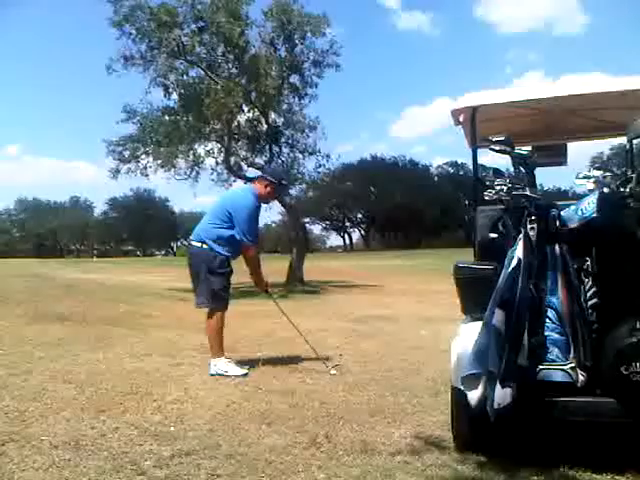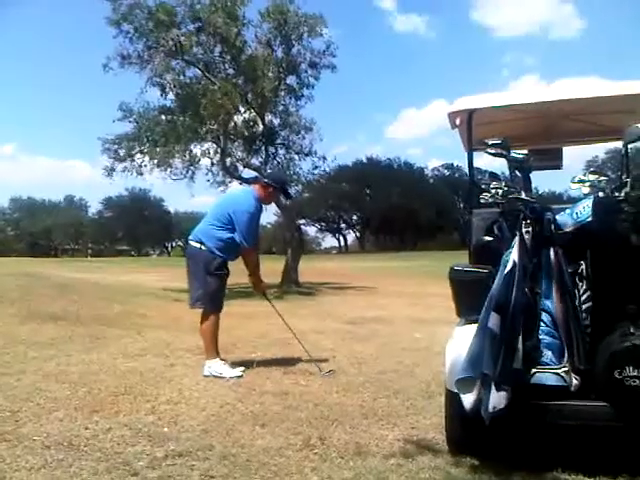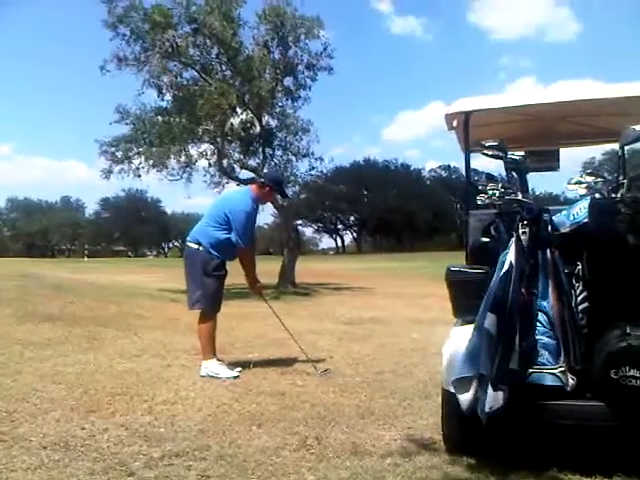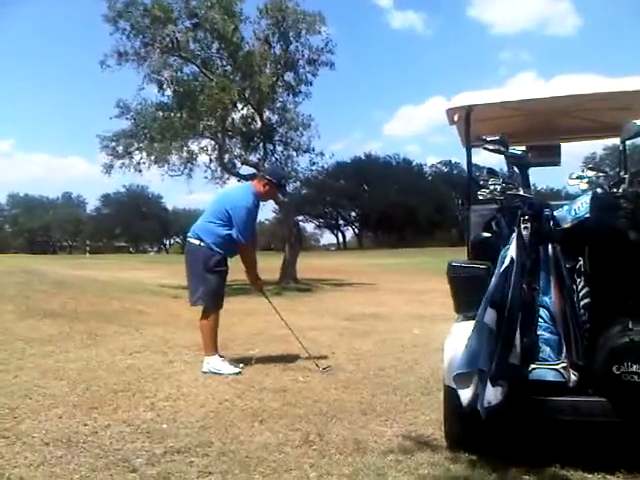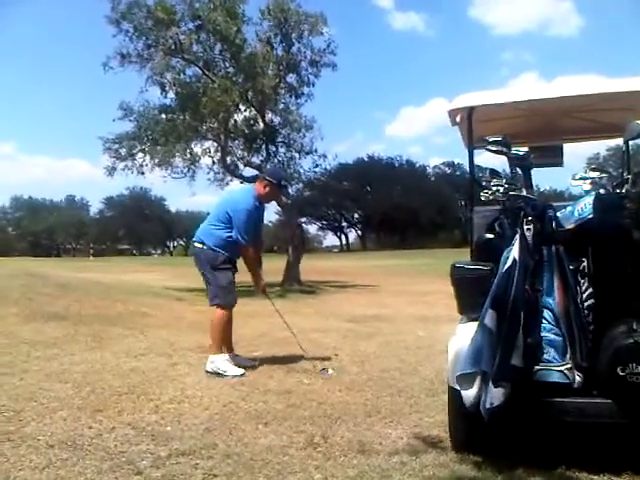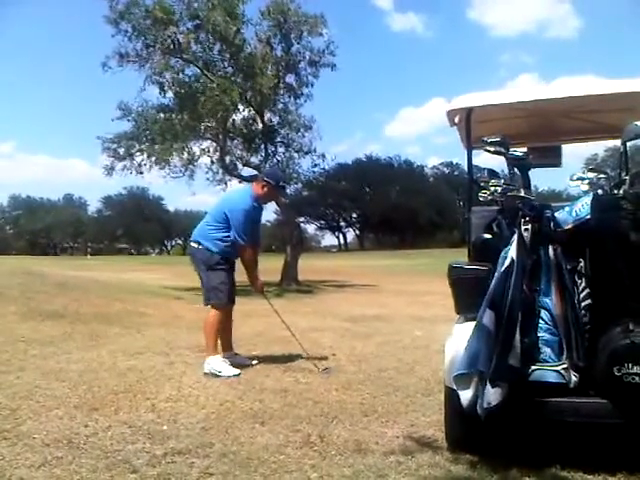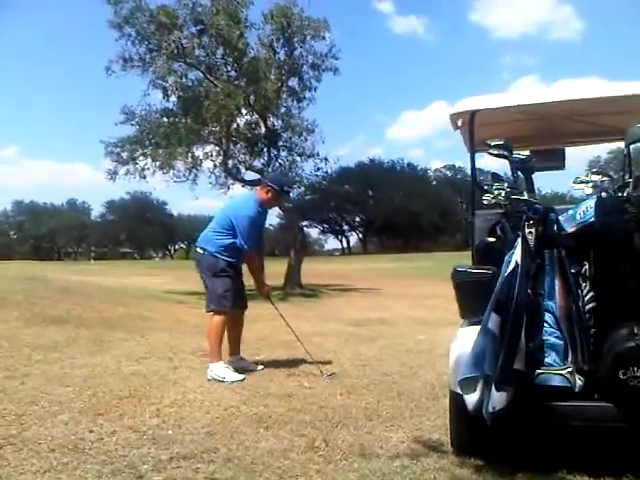
dt=0.7s
person 1, frame 1
left shoulder: (247, 196)
right shoulder: (246, 201)
left elbow: (250, 241)
right elbow: (248, 245)
left wrist: (256, 273)
right wrist: (258, 276)
left hip: (212, 252)
right hip: (208, 251)
left knee: (219, 307)
right knee: (216, 307)
left ankle: (219, 358)
right ankle: (217, 361)
person 1, frame 2
left shoulder: (247, 195)
right shoulder: (247, 205)
left elbow: (251, 243)
right elbow: (247, 248)
left wrist: (255, 276)
right wrist: (256, 279)
left hip: (211, 253)
right hip: (205, 252)
left knee: (214, 308)
right knee: (210, 308)
left ankle: (215, 359)
right ankle: (212, 362)
person 1, frame 3
left shoulder: (246, 198)
right shoulder: (243, 204)
left elbow: (248, 243)
right elbow: (242, 247)
left wrist: (252, 275)
right wrist: (252, 279)
left hip: (209, 254)
right hip: (203, 253)
left knee: (212, 309)
right knee: (208, 309)
left ankle: (212, 359)
right ankle: (208, 363)
person 1, frame 4
left shoulder: (248, 195)
right shoulder: (244, 201)
left elbow: (250, 239)
right elbow: (243, 243)
left wrist: (253, 272)
right wrist: (254, 276)
left hip: (212, 250)
right hip: (204, 249)
left knee: (215, 304)
right knee: (210, 305)
left ankle: (214, 355)
right ankle: (210, 359)
person 1, frame 5
left shoulder: (256, 202)
right shoulder: (244, 203)
left elbow: (256, 240)
right elbow: (245, 245)
left wrist: (259, 271)
right wrist: (257, 277)
left hip: (220, 252)
right hip: (209, 250)
left knee: (226, 303)
right knee: (224, 302)
left ankle: (229, 354)
right ankle: (215, 357)
person 1, frame 6
left shoulder: (254, 203)
right shoulder: (243, 203)
left elbow: (253, 242)
right elbow: (243, 246)
left wrist: (255, 273)
right wrist: (254, 278)
left hip: (221, 253)
right hip: (207, 250)
left knee: (226, 304)
right knee: (218, 303)
left ankle: (228, 354)
right ankle: (212, 359)
person 1, frame 7
left shoulder: (258, 207)
right shoulder: (247, 209)
left elbow: (258, 247)
right elbow: (249, 252)
left wrist: (262, 278)
right wrist: (260, 283)
left hip: (227, 259)
right hip: (213, 256)
left knee: (237, 309)
right knee: (221, 309)
left ankle: (235, 358)
right ankle: (215, 365)
